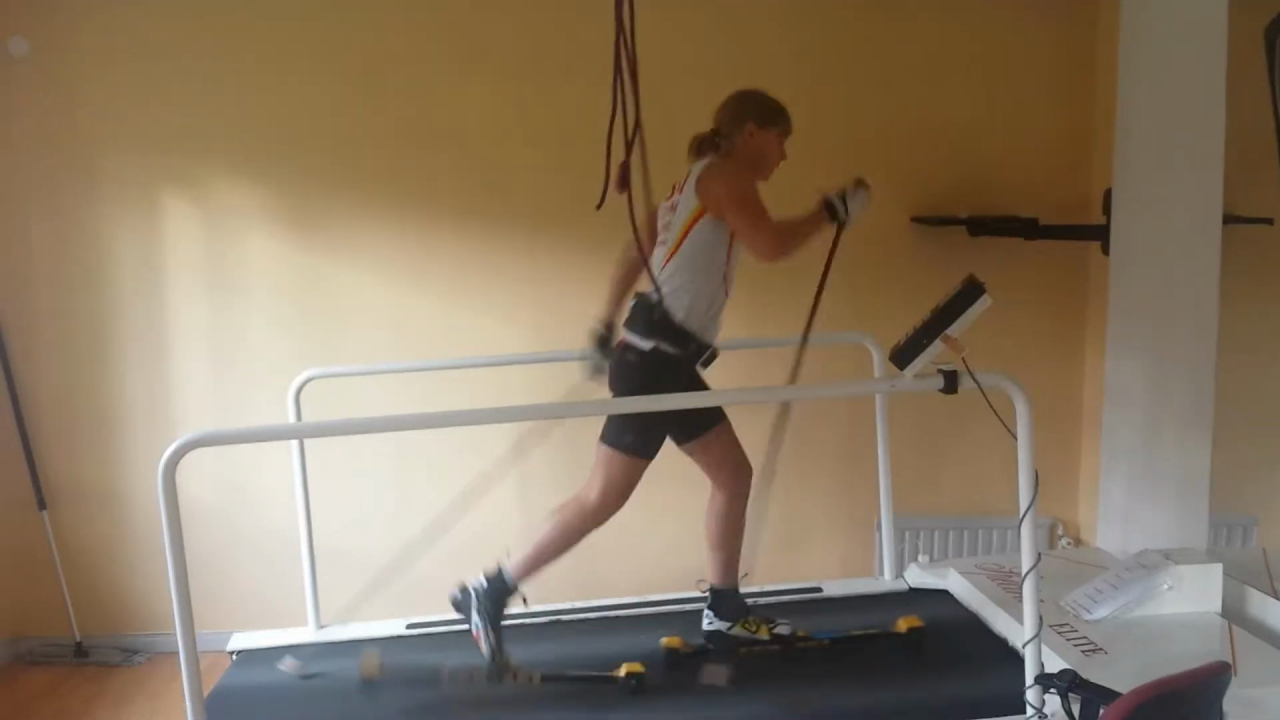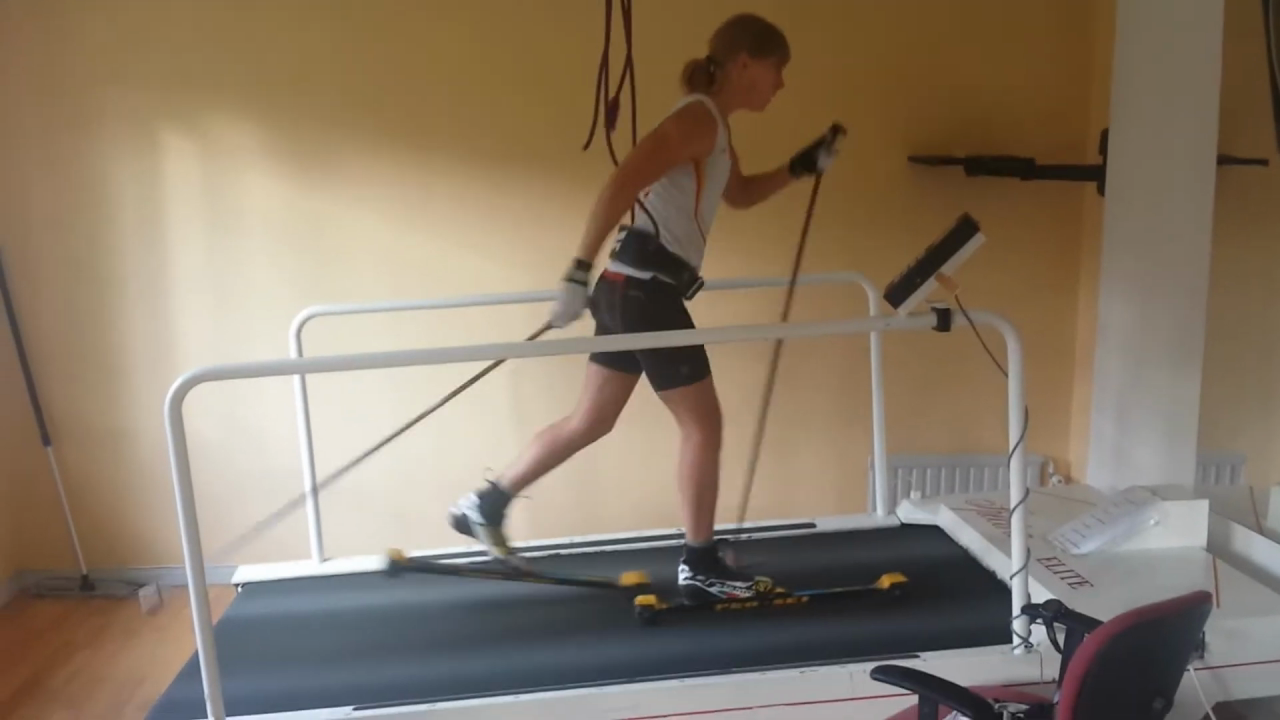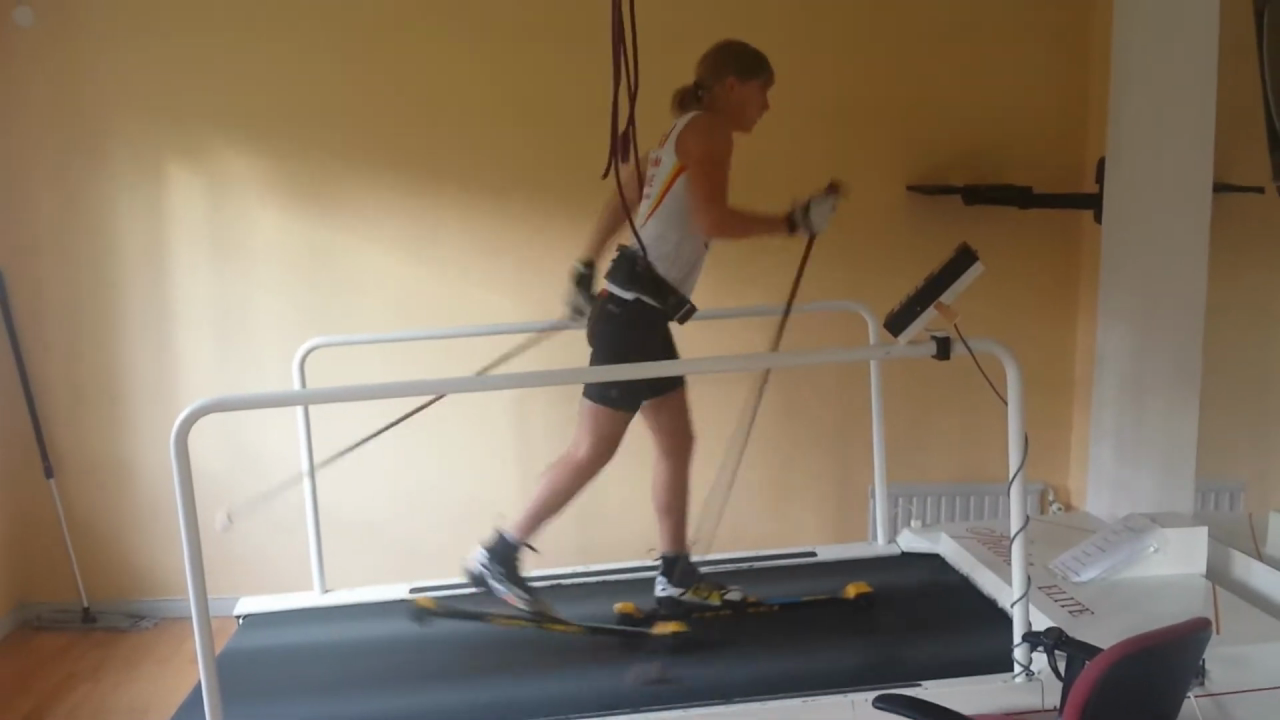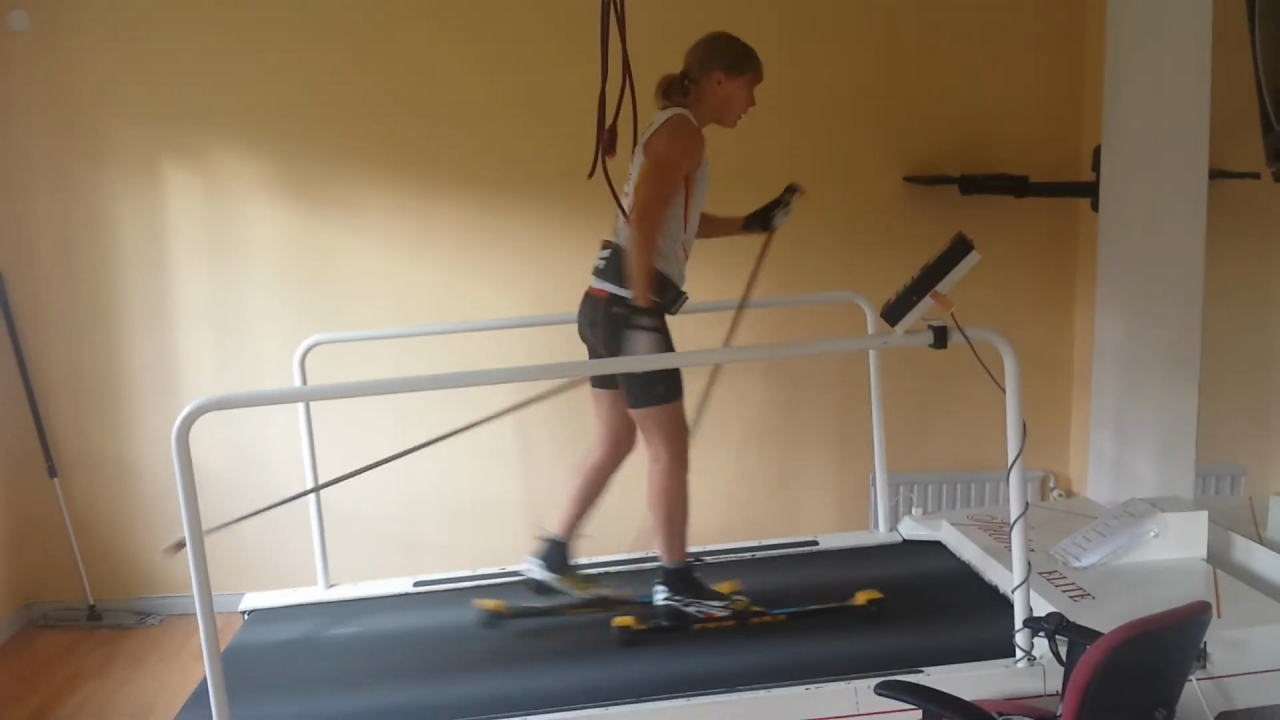
dt=0.7s
person 1, frame 1
left shoulder: (696, 186)
right shoulder: (725, 176)
left elbow: (637, 254)
right elbow: (772, 243)
left wrist: (605, 329)
right wrist: (832, 209)
left hip: (666, 359)
right hip: (653, 362)
left knee: (733, 474)
right knee: (602, 499)
left ankle: (723, 609)
right ankle: (489, 594)
person 1, frame 2
left shoulder: (715, 125)
right shoulder: (697, 119)
left elbow: (741, 195)
right elbow: (620, 185)
left wrist: (802, 166)
right wrist: (579, 271)
left hip: (633, 289)
right hip: (644, 290)
left knee: (591, 420)
right knee: (703, 425)
left ankle: (489, 503)
right ankle: (699, 565)
person 1, frame 3
left shoulder: (681, 137)
right shoulder: (705, 132)
left elbow: (622, 213)
right elbow: (713, 221)
left wrist: (584, 272)
right wrist: (791, 221)
left hip: (637, 312)
right hip: (631, 314)
left knee: (677, 442)
right knee: (593, 451)
left ankle: (677, 577)
right ankle: (499, 554)
person 1, frame 4
left shoulder: (678, 132)
right shoulder: (681, 132)
left elbow: (685, 223)
right elbow: (643, 223)
left wrist: (752, 222)
right wrist: (643, 315)
left hip: (617, 307)
right hip: (626, 308)
left knee: (615, 442)
right knee: (669, 446)
left ankle: (553, 556)
right ankle: (676, 584)
